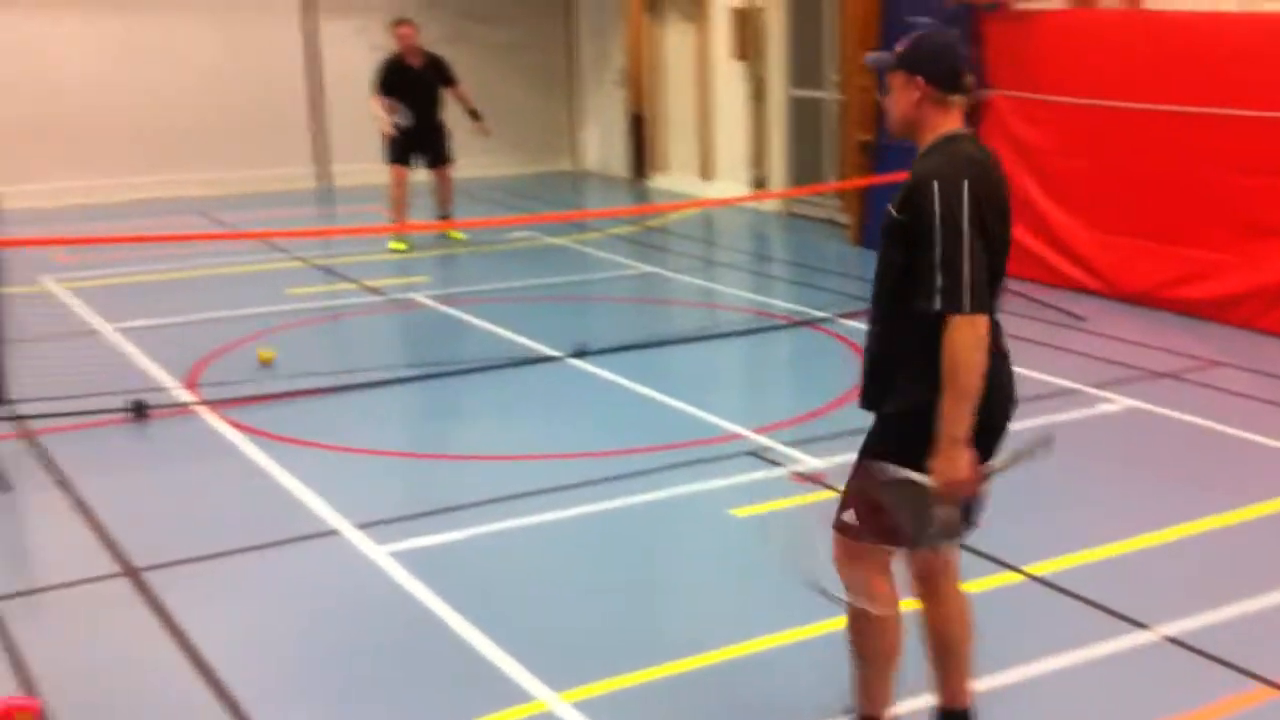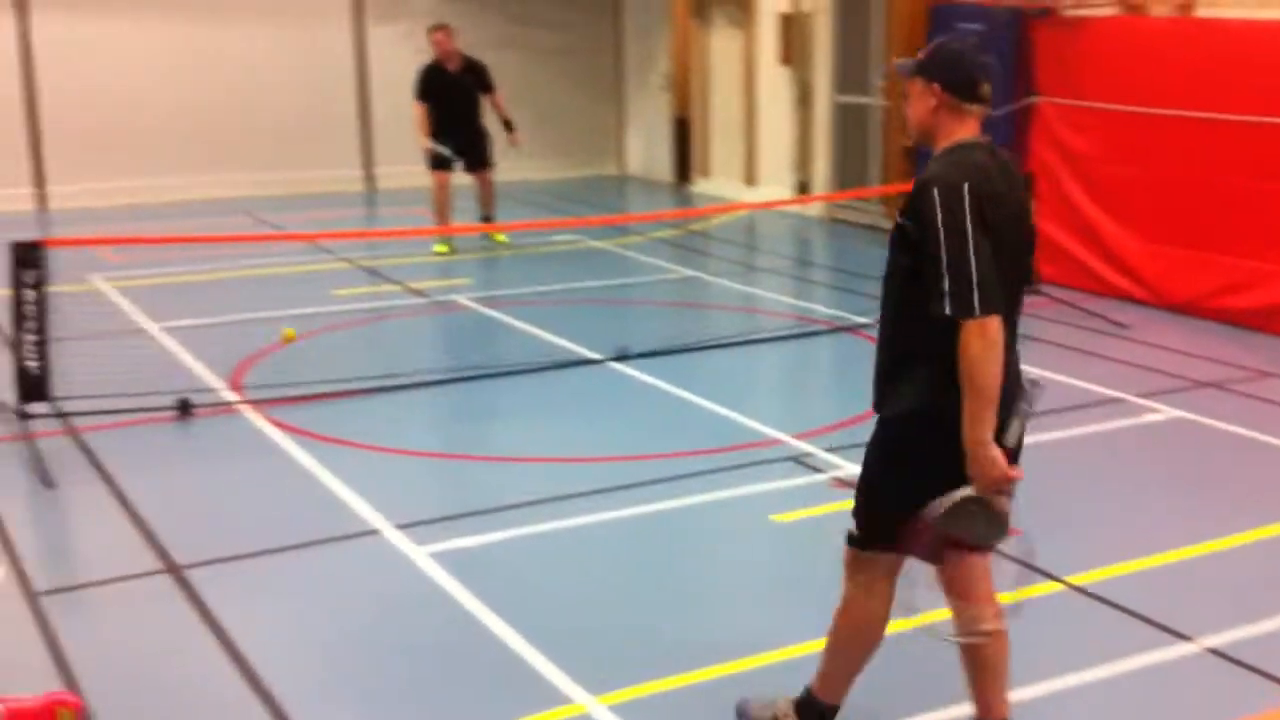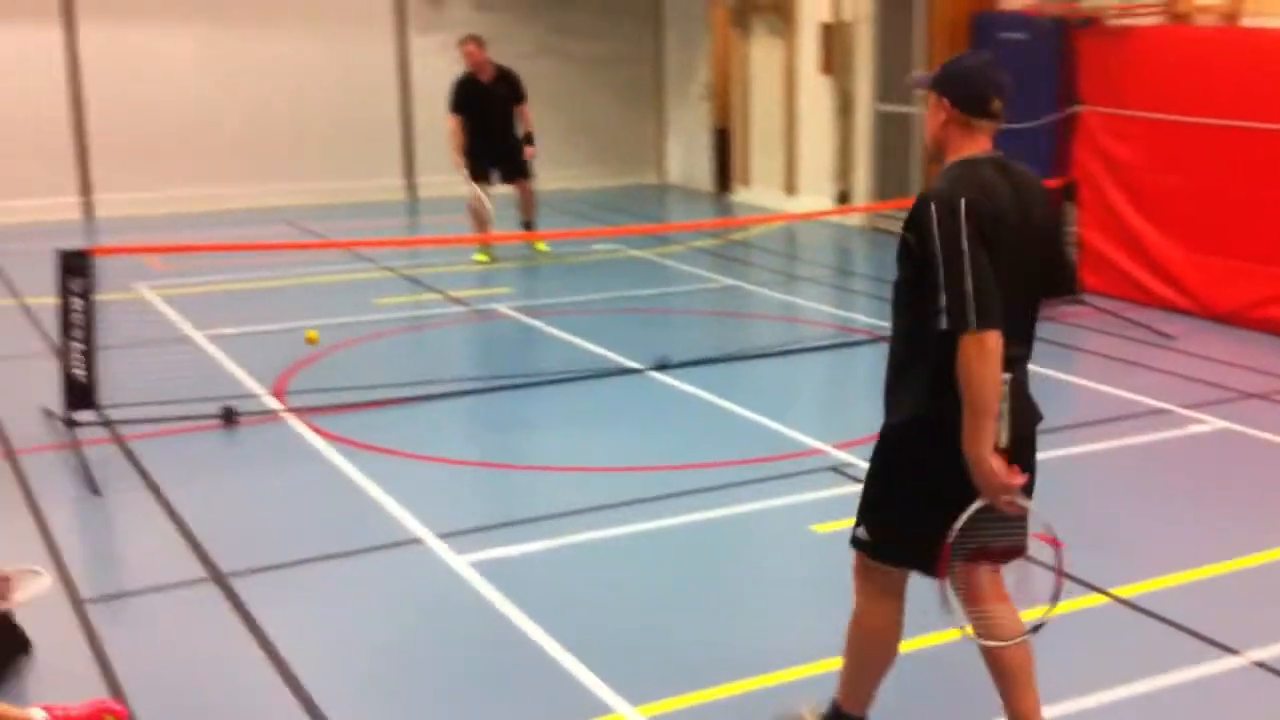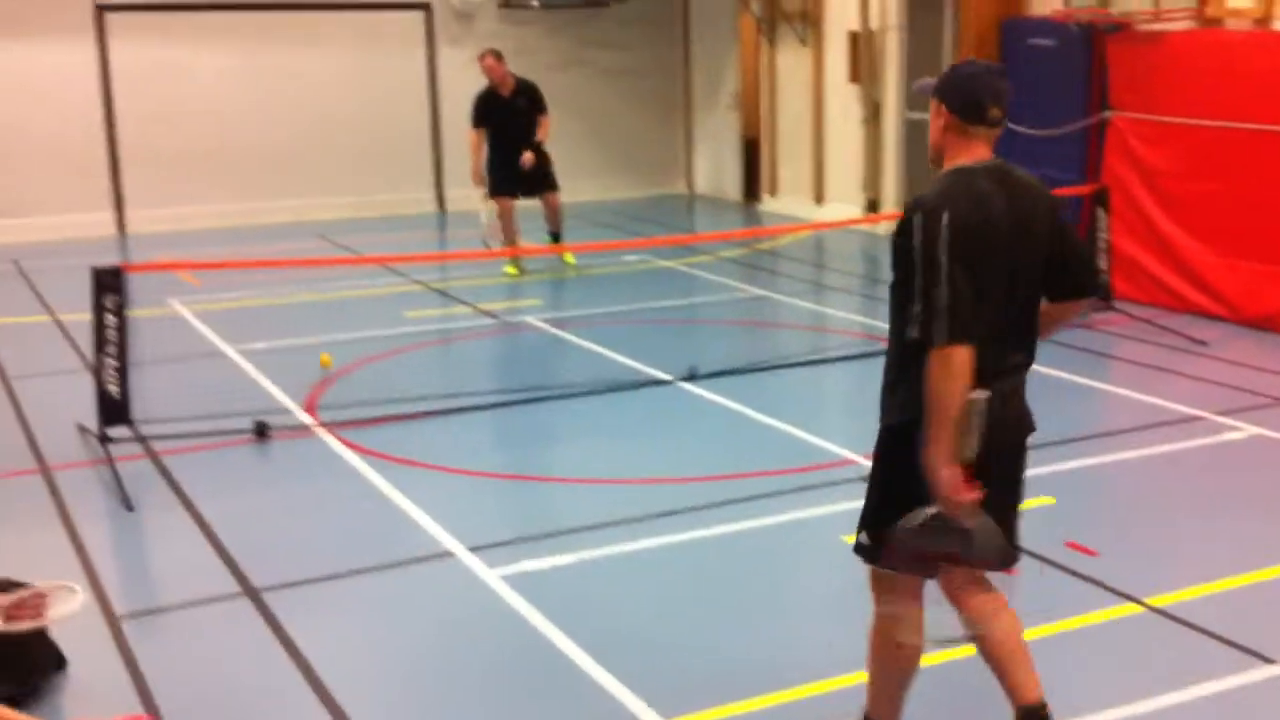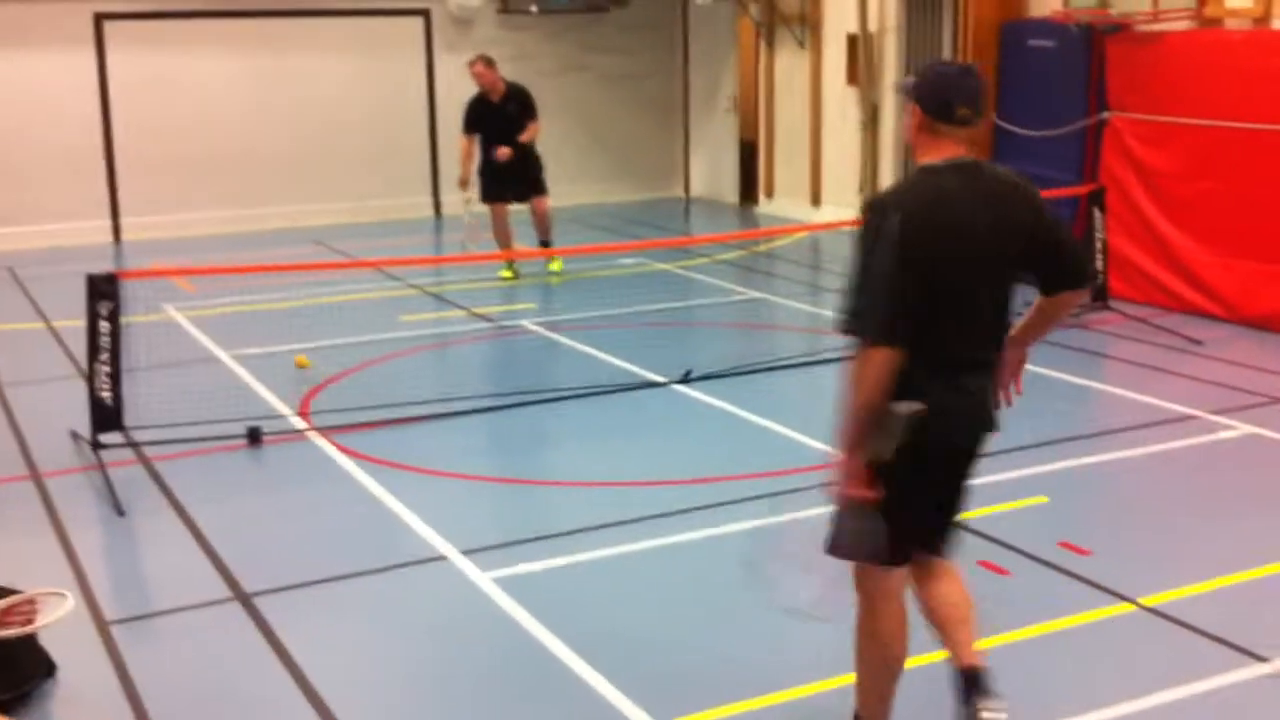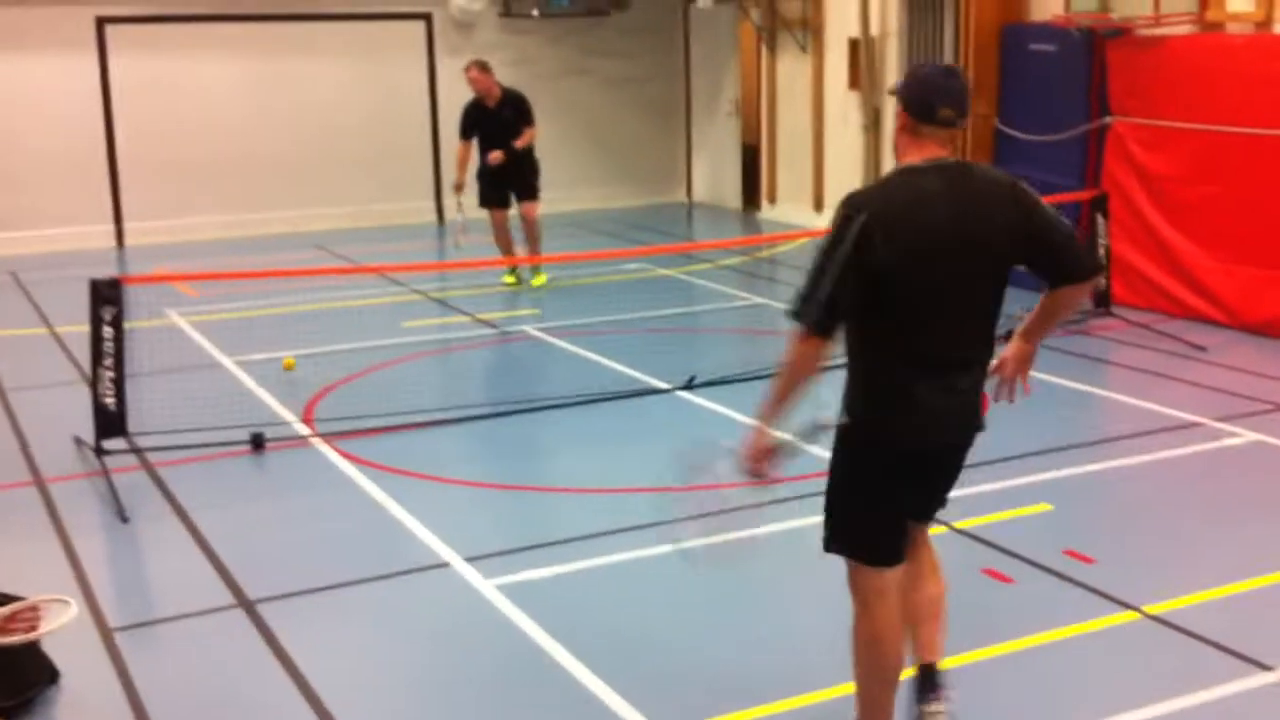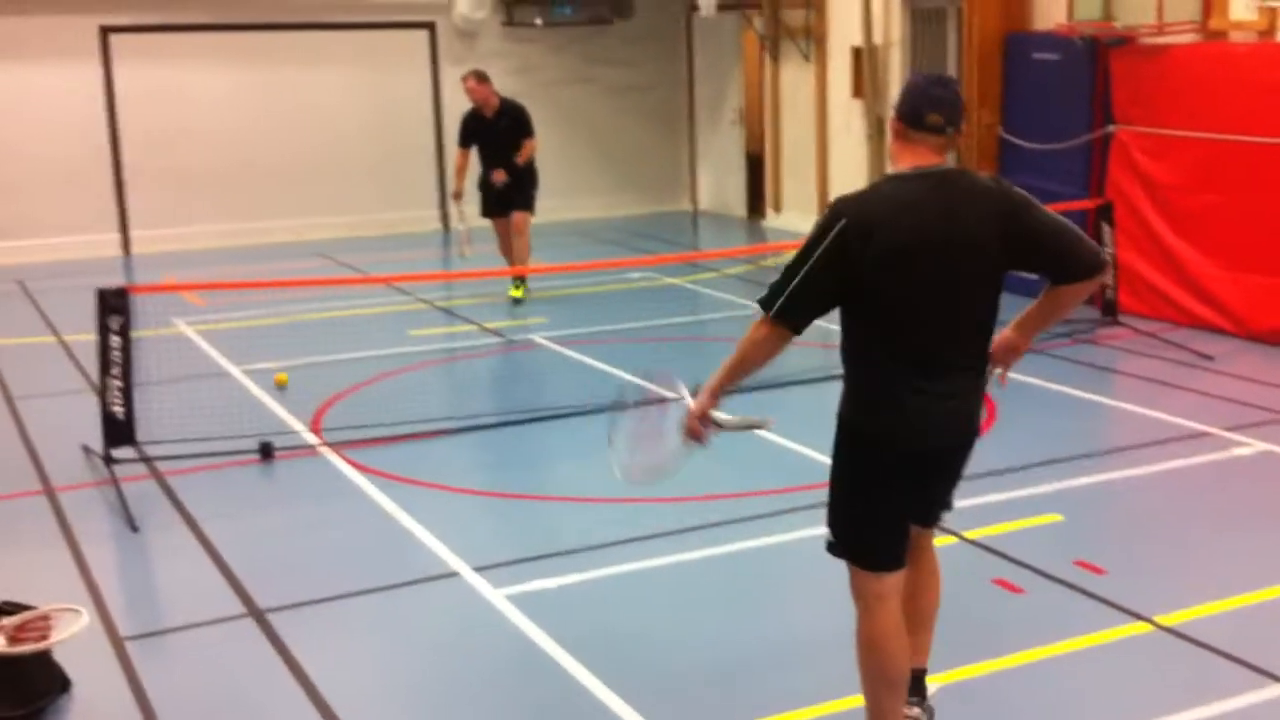
dt=0.1s
person 1, frame 1
left shoulder: (945, 179)
right shoulder: (963, 165)
left elbow: (966, 317)
left wrist: (953, 441)
left hip: (934, 410)
right hip: (939, 403)
left knee: (860, 550)
right knee: (930, 560)
person 1, frame 2
left shoulder: (950, 185)
right shoulder: (999, 173)
left elbow: (978, 319)
left wrist: (978, 438)
left hip: (935, 414)
right hip: (985, 409)
left knee: (871, 568)
right knee: (964, 570)
person 1, frame 3
left shoulder: (951, 200)
right shoulder: (1025, 191)
left elbow: (978, 335)
right elbow: (1053, 288)
left wrist: (978, 447)
left hip: (939, 425)
right hip: (1004, 416)
left knee: (879, 578)
person 1, frame 4
left shoulder: (937, 211)
right shoulder: (1033, 199)
left elbow: (949, 345)
right elbow: (1074, 293)
left wrist: (938, 455)
left hip: (932, 428)
right hip: (1003, 422)
left knee: (896, 586)
right knee: (966, 580)
person 1, frame 5
left shoulder: (898, 209)
right shoulder: (1014, 197)
left elbow: (877, 345)
right elbow: (1071, 285)
left wrist: (850, 448)
right wrist: (1011, 347)
left hip: (906, 420)
right hip: (971, 410)
left knee: (880, 578)
right knee: (927, 556)
person 1, frame 6
left shoulder: (870, 210)
right shoulder: (1003, 196)
left elbow: (814, 333)
right elbow: (1081, 273)
left wrist: (766, 424)
right wrist: (1026, 343)
left hip: (885, 417)
right hip: (959, 410)
left knee: (874, 579)
right knee: (911, 537)
person 1, frame 7
left shoulder: (858, 216)
right shoulder: (997, 202)
left elbow: (778, 321)
right elbow: (1088, 267)
left wrist: (710, 395)
right wrist: (1021, 332)
left hip: (880, 423)
right hip: (958, 414)
left knee: (877, 583)
right knee: (917, 539)
person 2, frame 1
left shoulder: (435, 63)
right shoulder: (390, 67)
left elbow: (456, 90)
right elbow: (379, 99)
left wrist: (476, 116)
right wrist: (384, 121)
left hip: (431, 129)
right hip: (401, 132)
left knee: (444, 175)
right knee: (399, 178)
left ankle: (445, 223)
right ankle: (399, 233)
person 2, frame 2
left shoulder: (475, 67)
right shoulder: (429, 73)
left elbow: (493, 97)
right elbow: (421, 106)
left wrist: (509, 126)
right wrist: (425, 138)
left hip: (472, 133)
right hip: (442, 137)
left knee: (486, 179)
right knee: (440, 183)
left ankle: (488, 224)
right ankle: (444, 236)
person 2, frame 3
left shoulder: (508, 77)
right shoulder: (463, 85)
left elbow: (523, 109)
right elbow: (457, 119)
left wrist: (529, 140)
right wrist: (459, 153)
left hip: (509, 147)
right hip: (477, 147)
left knee: (527, 189)
left ankle: (530, 232)
right ankle: (484, 245)
person 2, frame 4
left shoulder: (529, 89)
right shoulder: (484, 99)
left elbow: (543, 121)
right elbow: (478, 134)
left wrist: (534, 149)
right wrist: (477, 167)
left hip: (532, 158)
right hip: (501, 161)
left knee: (552, 202)
right knee: (504, 208)
left ankle: (557, 242)
right ankle: (514, 258)
person 2, frame 5
left shoulder: (520, 95)
right shoulder: (475, 105)
left elbow: (534, 127)
right elbow: (469, 140)
left wrist: (513, 148)
right wrist: (464, 173)
left hip: (525, 162)
right hip: (494, 167)
left knee: (540, 209)
right knee: (498, 215)
left ankle: (548, 249)
right ankle: (510, 261)
person 2, frame 6
left shoulder: (516, 100)
right shoulder: (472, 110)
left elbow: (530, 133)
right elbow: (465, 144)
left wrist: (506, 152)
right wrist: (460, 177)
left hip: (522, 166)
right hip: (491, 171)
left knee: (529, 214)
right knee: (498, 220)
left ankle: (536, 264)
right ankle: (512, 267)
person 2, frame 7
left shoulder: (515, 111)
right shoulder: (470, 120)
left elbow: (530, 145)
right elbow: (463, 153)
left wrist: (509, 171)
right wrist: (458, 186)
left hip: (519, 177)
right hip: (492, 181)
left knee: (519, 224)
right knee: (502, 230)
left ankle: (520, 280)
right ankle: (518, 274)
